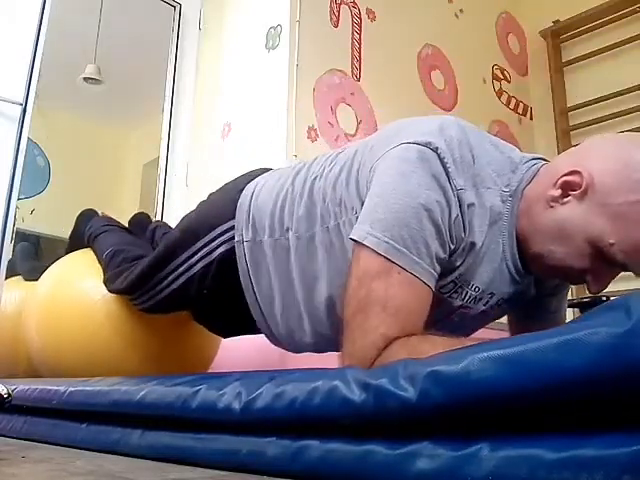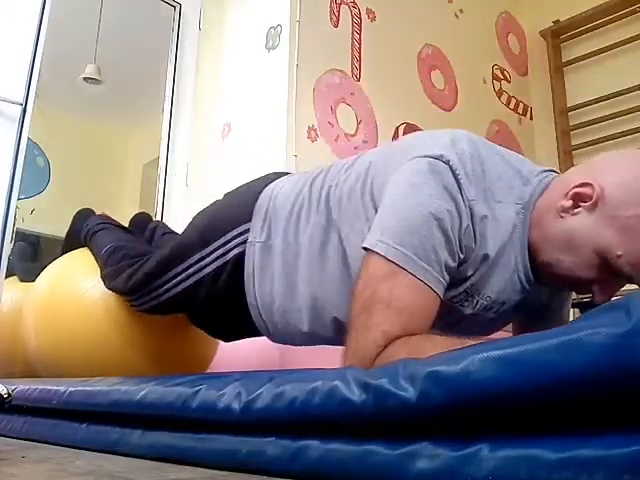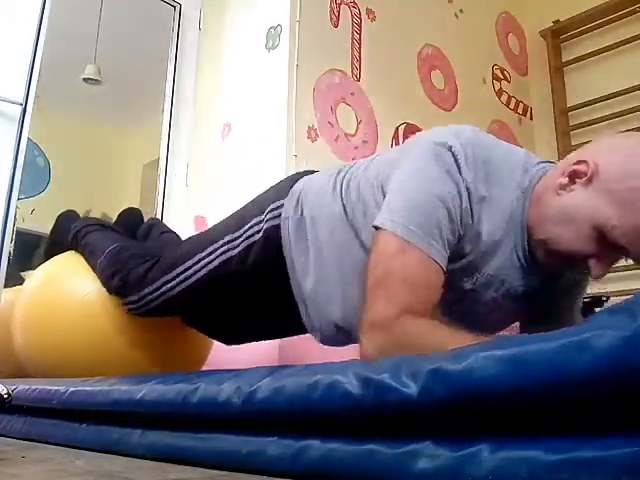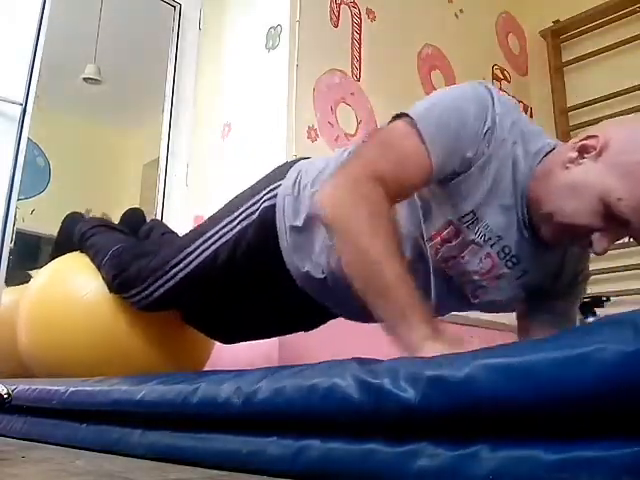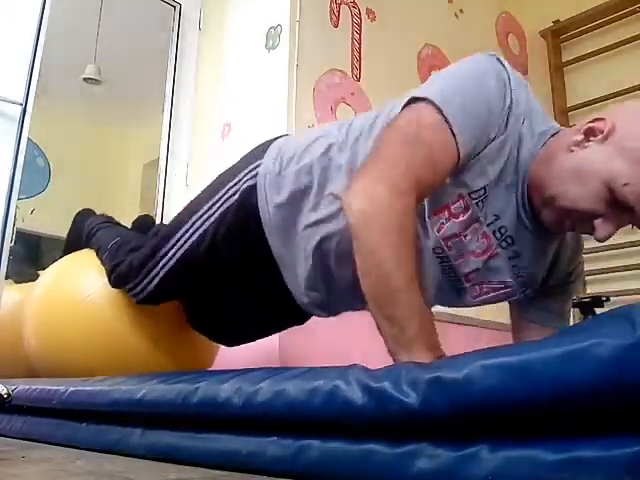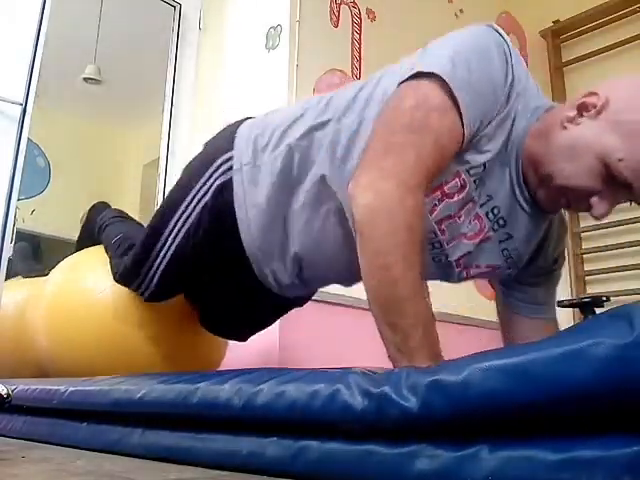
dt=0.2s
person 1, frame 1
left shoulder: (546, 252)
right shoulder: (436, 169)
right elbow: (368, 359)
right hip: (245, 232)
left knee: (206, 321)
right knee: (137, 281)
left ankle: (149, 234)
right ankle: (99, 231)
person 1, frame 2
left shoulder: (554, 255)
right shoulder: (450, 182)
right elbow: (371, 359)
right hip: (259, 233)
left knee: (204, 318)
right knee: (139, 281)
left ankle: (152, 233)
right ankle: (93, 230)
person 1, frame 3
left shoulder: (562, 263)
right shoulder: (457, 165)
right elbow: (382, 337)
left hip: (312, 293)
right hip: (289, 231)
left knee: (202, 321)
right knee: (141, 284)
left ankle: (148, 232)
right ankle: (78, 230)
person 1, frame 4
left shoulder: (566, 264)
right shoulder: (485, 119)
right elbow: (345, 194)
right wrist: (425, 341)
right hip: (289, 217)
left knee: (204, 318)
right knee: (144, 283)
left ankle: (150, 232)
right ankle: (86, 232)
person 1, frame 5
left shoulder: (556, 263)
right shoulder: (495, 92)
right elbow: (374, 197)
right wrist: (424, 371)
right hip: (274, 198)
left knee: (209, 322)
right knee: (142, 280)
left ankle: (152, 234)
right ankle: (94, 230)
person 1, frame 6
left shoulder: (541, 240)
right shoulder: (489, 63)
right elbow: (380, 191)
right hip: (251, 177)
left knee: (219, 322)
right knee: (146, 279)
right ankle: (106, 224)
